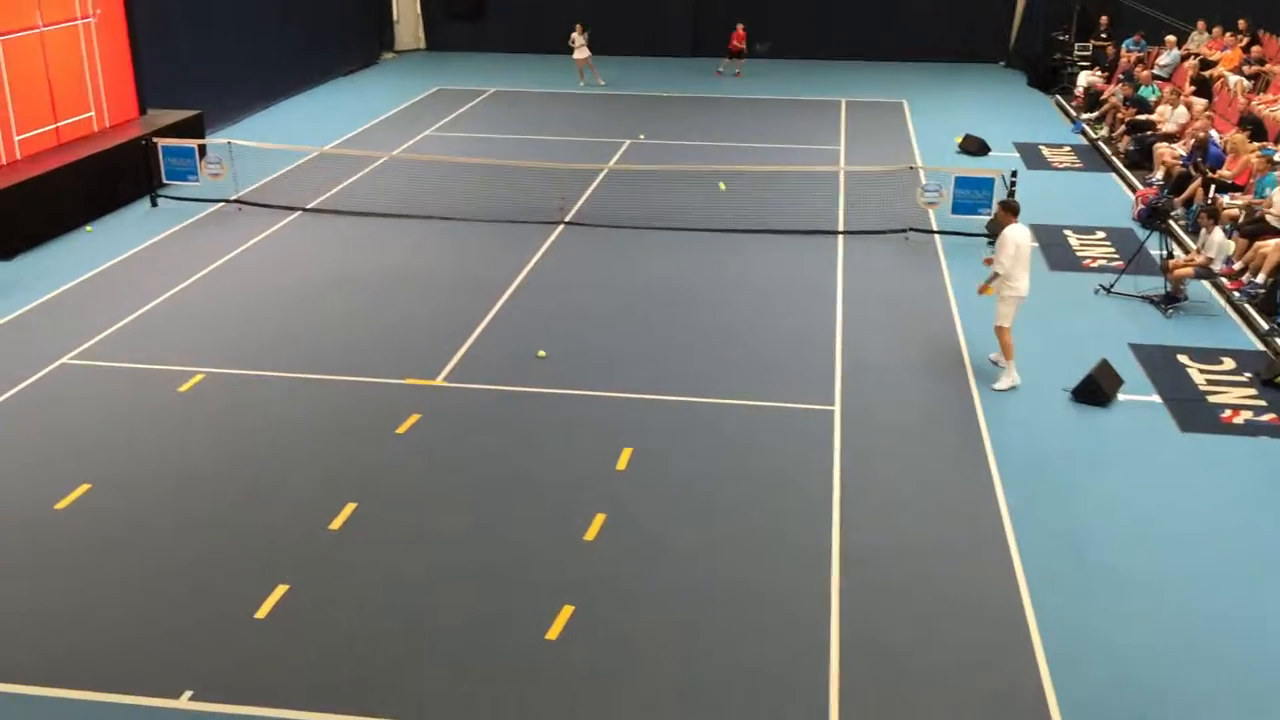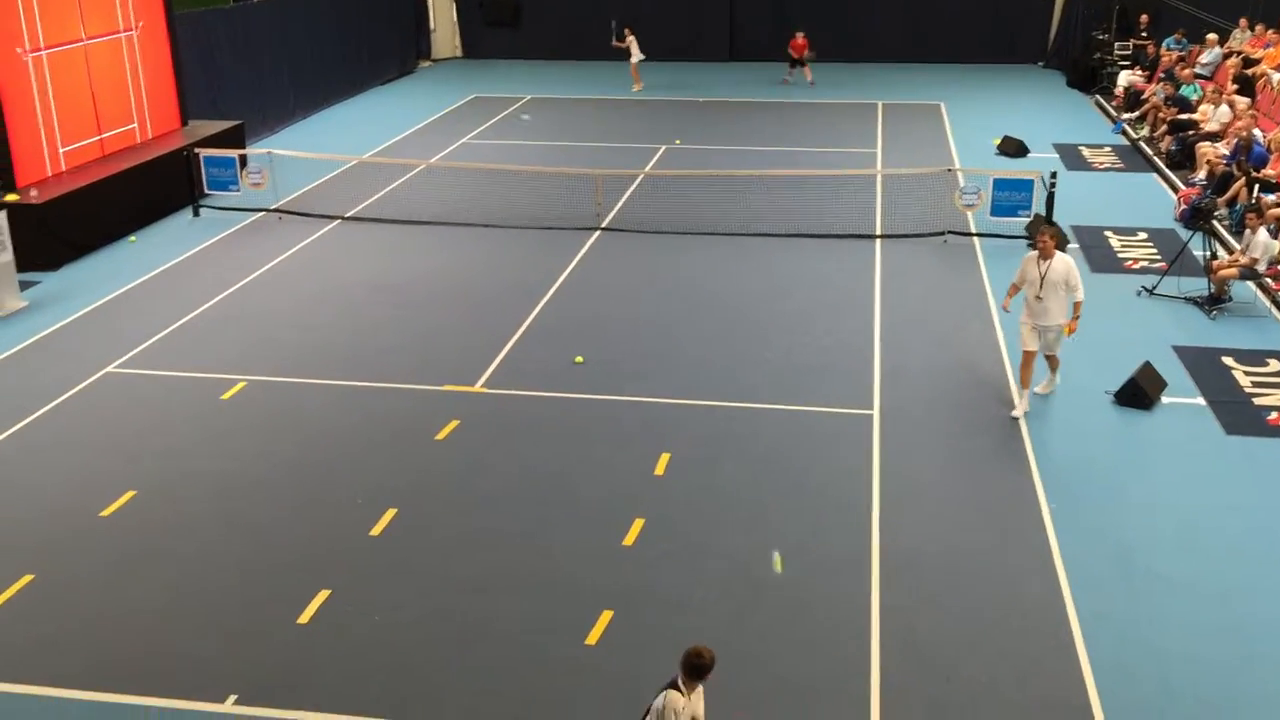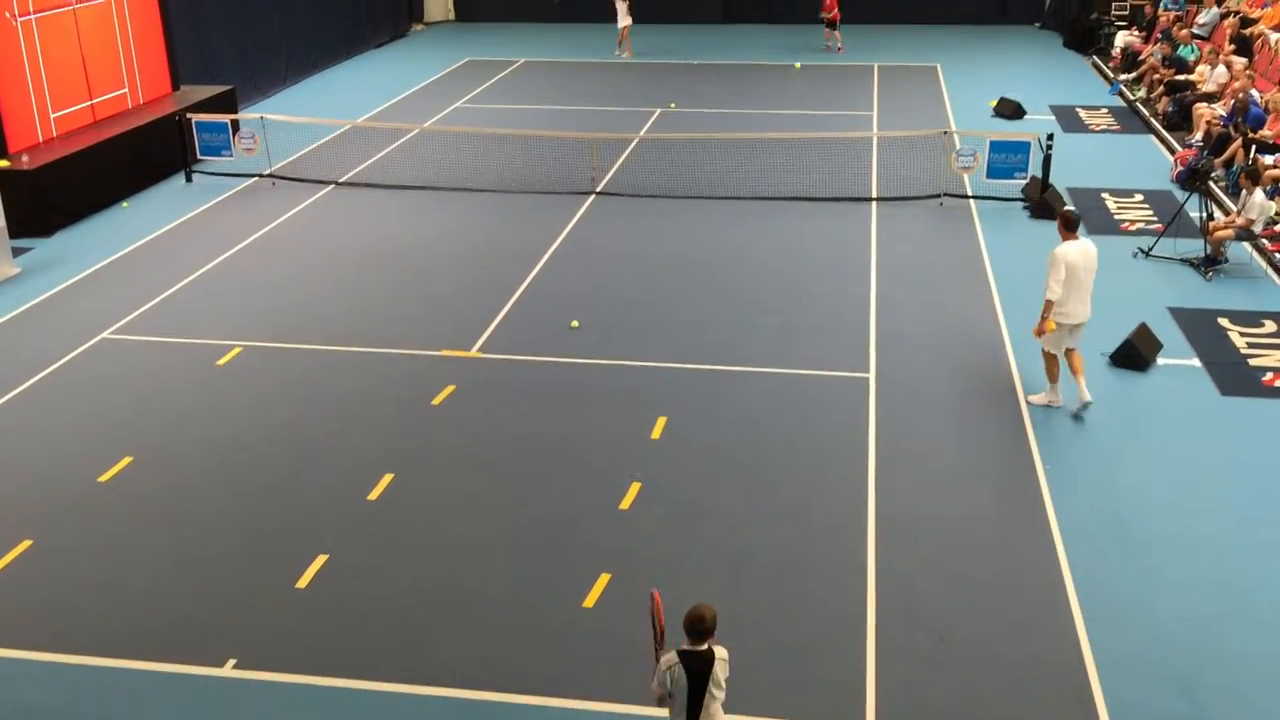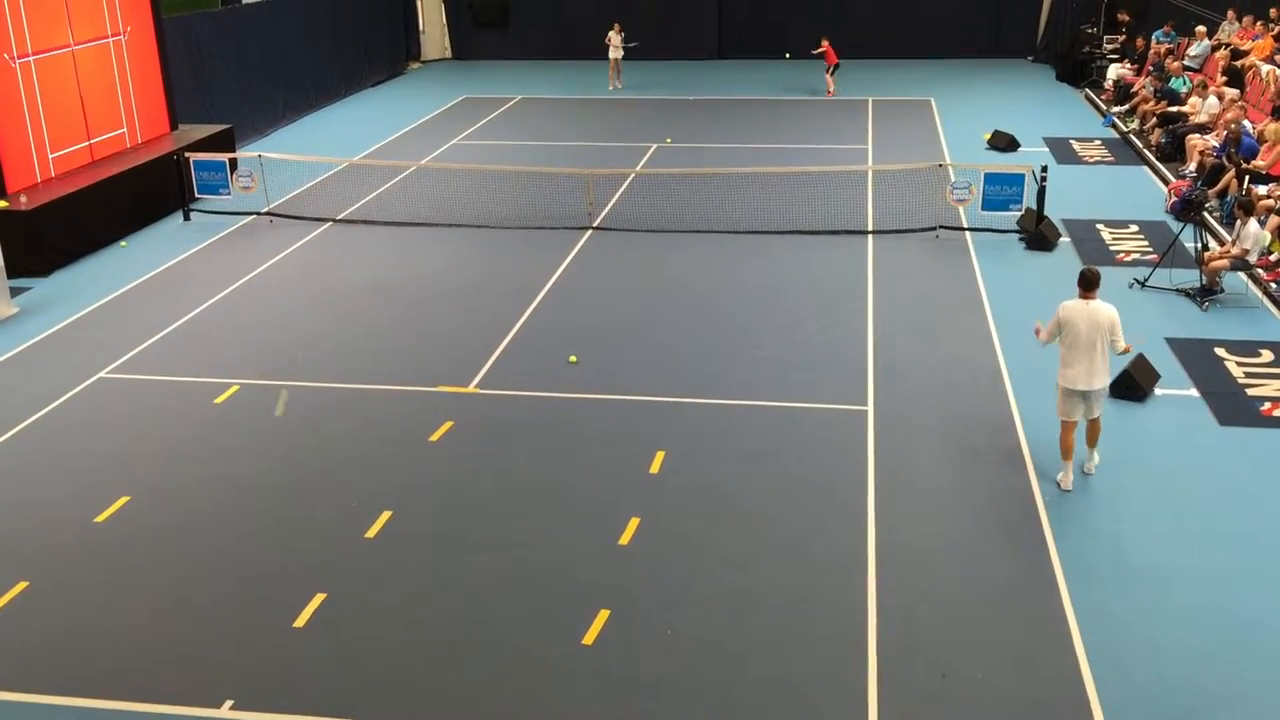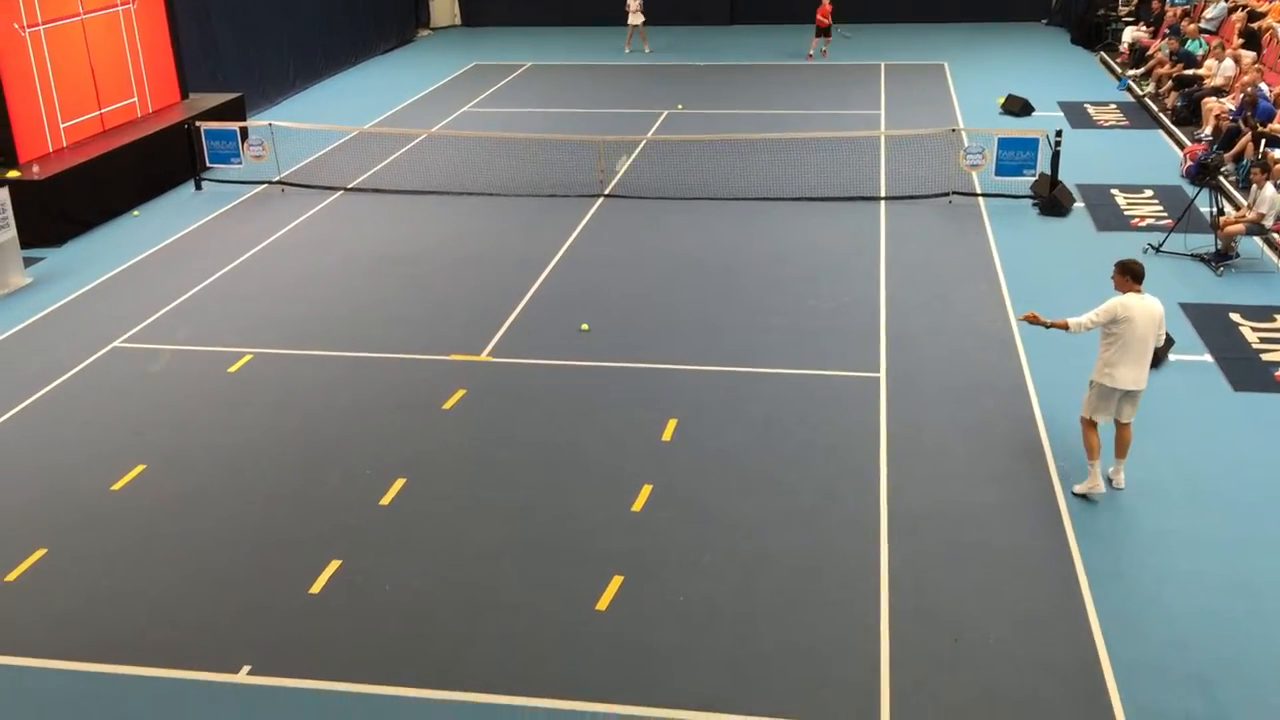
dt=1s
person 1, frame 1
left shoulder: (1008, 233)
right shoulder: (1023, 230)
left elbow: (1003, 266)
left wrist: (986, 283)
right wrist: (995, 260)
left hip: (1009, 288)
right hip: (1018, 286)
left knee: (1001, 329)
right knee: (1004, 325)
left ankle: (1011, 374)
right ankle: (1003, 356)
person 1, frame 2
left shoulder: (1066, 263)
right shoulder: (1029, 259)
left elbow: (1077, 292)
right elbow: (1018, 282)
left wrist: (1075, 317)
right wrist: (1008, 297)
left hip: (1056, 322)
right hip: (1030, 319)
left knee: (1051, 355)
right knee: (1027, 357)
left ankle: (1053, 379)
right ankle: (1023, 401)
person 1, frame 3
left shoulder: (1061, 253)
right shoulder: (1090, 246)
left elbow: (1054, 289)
left wrist: (1043, 318)
left hip: (1062, 314)
right hip: (1082, 312)
left knee: (1049, 353)
right knee: (1071, 349)
left ankle: (1053, 396)
right ankle: (1083, 392)
person 1, frame 4
left shoulder: (1065, 309)
right shoulder: (1109, 312)
left elbow: (1045, 339)
right elbow: (1118, 347)
left wrist: (1039, 332)
right wrist: (1128, 349)
left hip: (1069, 379)
right hip: (1098, 379)
left knee: (1068, 425)
right knee: (1094, 419)
left ankle: (1067, 477)
right ankle: (1091, 462)
person 1, frame 5
left shoulder: (1118, 305)
right shoulder: (1157, 306)
left elbow: (1082, 324)
right elbow: (1159, 341)
left wrist: (1046, 323)
left hip: (1109, 377)
right hip: (1137, 379)
left knee: (1088, 422)
right knee: (1124, 425)
left ankle: (1094, 479)
right ankle: (1117, 474)
